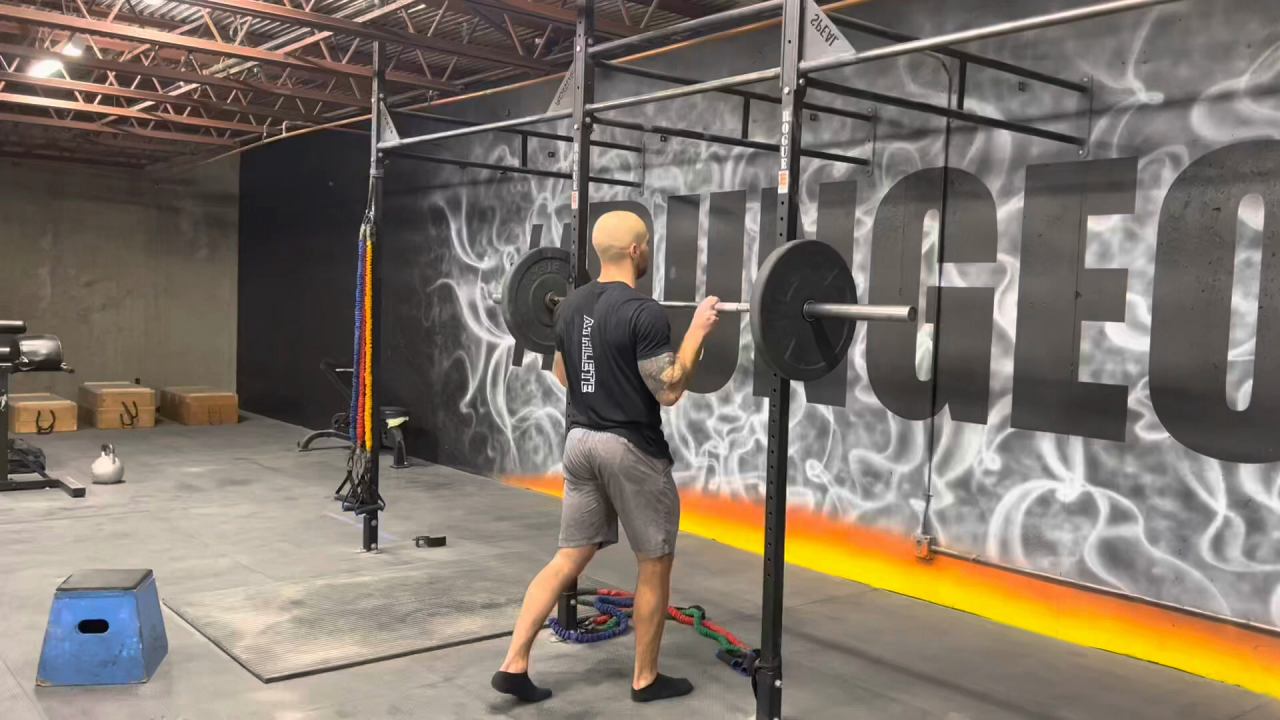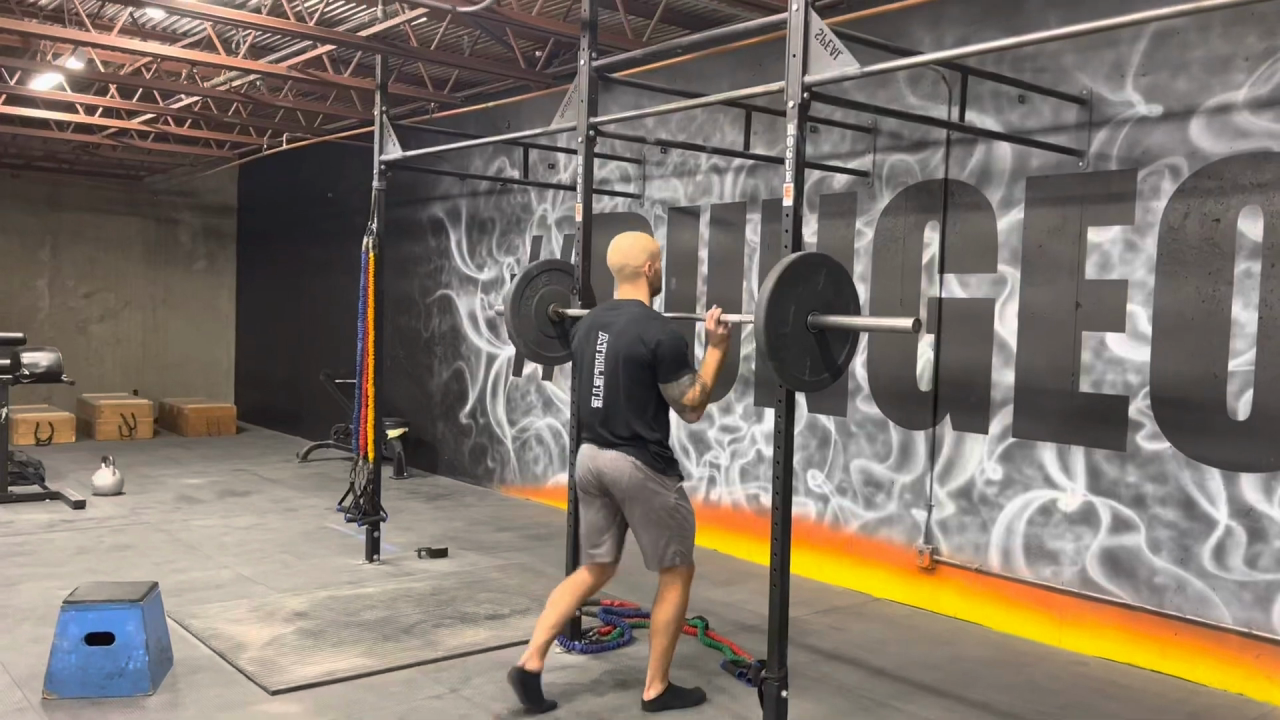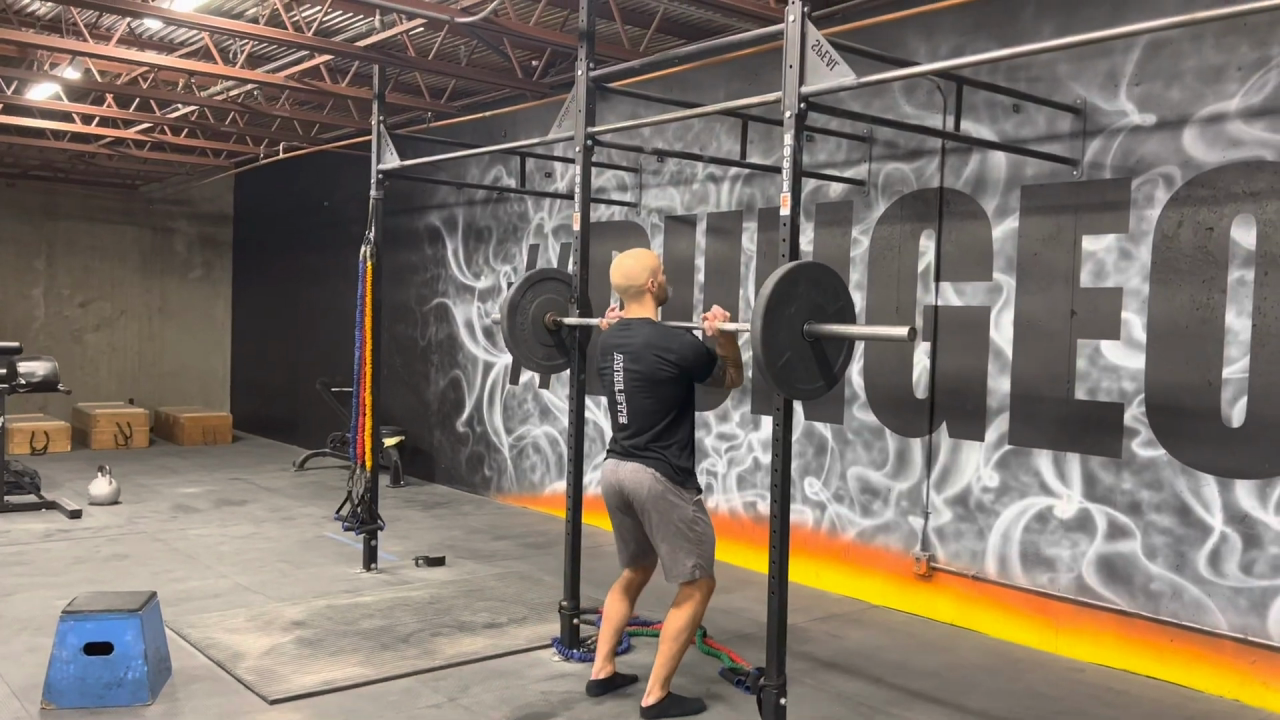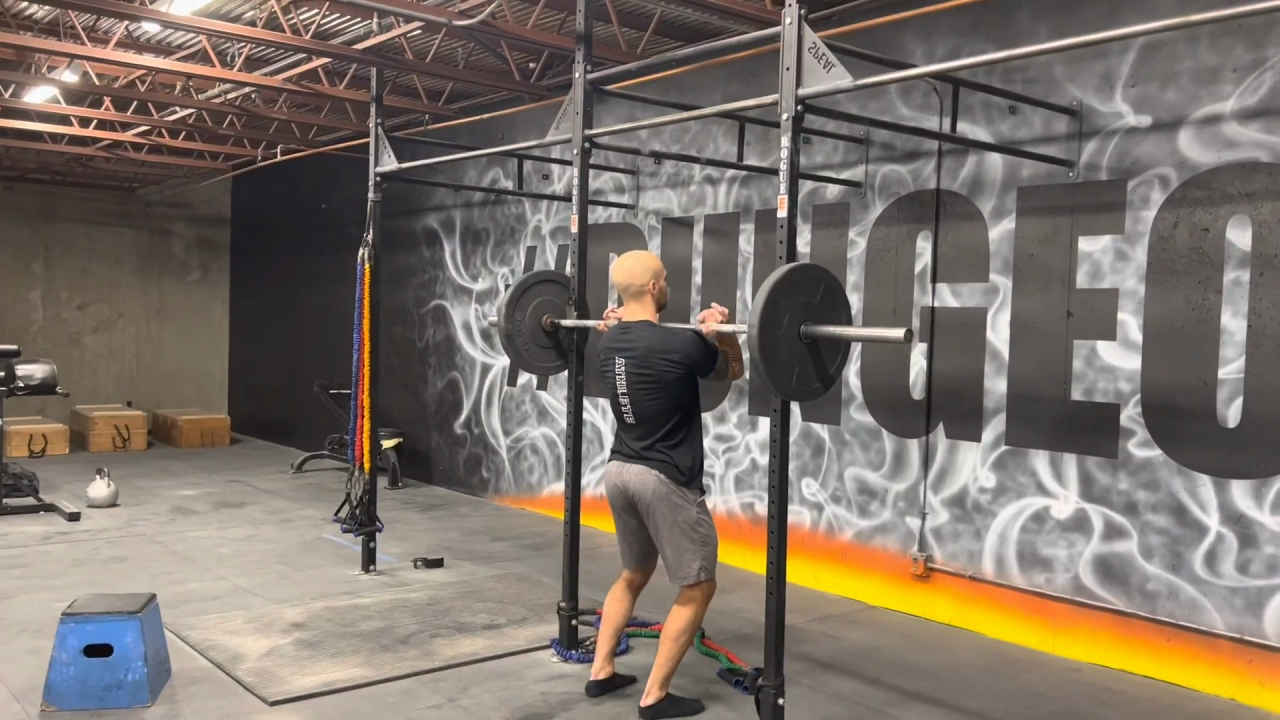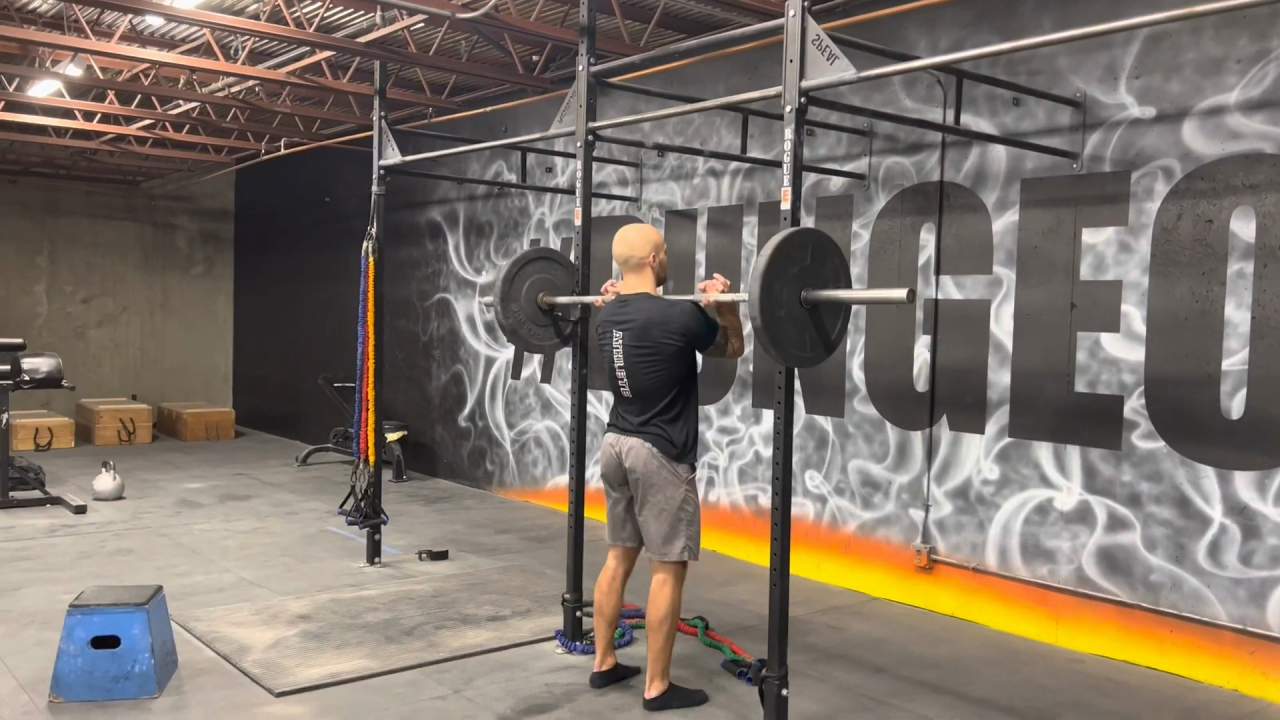
dt=0.5s
person 1, frame 1
left shoulder: (571, 304)
right shoulder: (643, 313)
right elbow: (668, 390)
right wrist: (698, 330)
left hip: (581, 441)
right hip: (632, 450)
left knee: (569, 557)
right knee: (655, 563)
left ankle: (514, 665)
right ankle: (645, 679)
person 1, frame 2
left shoulder: (587, 323)
right shoulder: (661, 333)
right elbow: (691, 408)
right wrist: (715, 347)
left hip: (590, 458)
right hip: (641, 465)
left knee: (593, 570)
right knee: (677, 573)
left ankle: (531, 662)
right ankle: (656, 688)
person 1, frame 3
left shoulder: (609, 340)
right shoulder: (677, 344)
right elbow: (733, 379)
right wrist: (723, 337)
left hip: (614, 470)
right hip: (660, 479)
left knee: (634, 572)
right knee: (696, 585)
left ankle: (602, 671)
person 1, frame 4
left shoulder: (610, 342)
right shoulder: (679, 344)
right elbow: (734, 370)
right wrist: (720, 332)
left hip: (619, 471)
right hip: (665, 480)
left knee: (634, 574)
right knee: (697, 588)
left ankle: (601, 671)
person 1, frame 5
left shoulder: (607, 314)
right shoulder: (678, 315)
right elbow: (733, 347)
right wrist: (722, 304)
left hip: (615, 444)
right hip: (660, 454)
left knee: (619, 557)
right knee: (667, 569)
left ankle: (604, 664)
right ankle: (657, 687)
